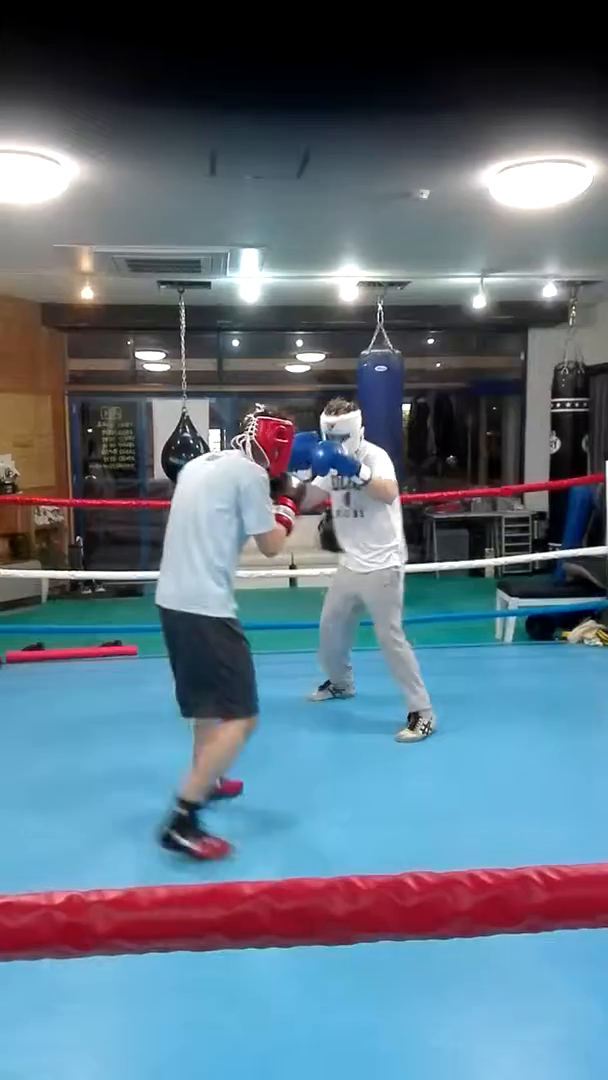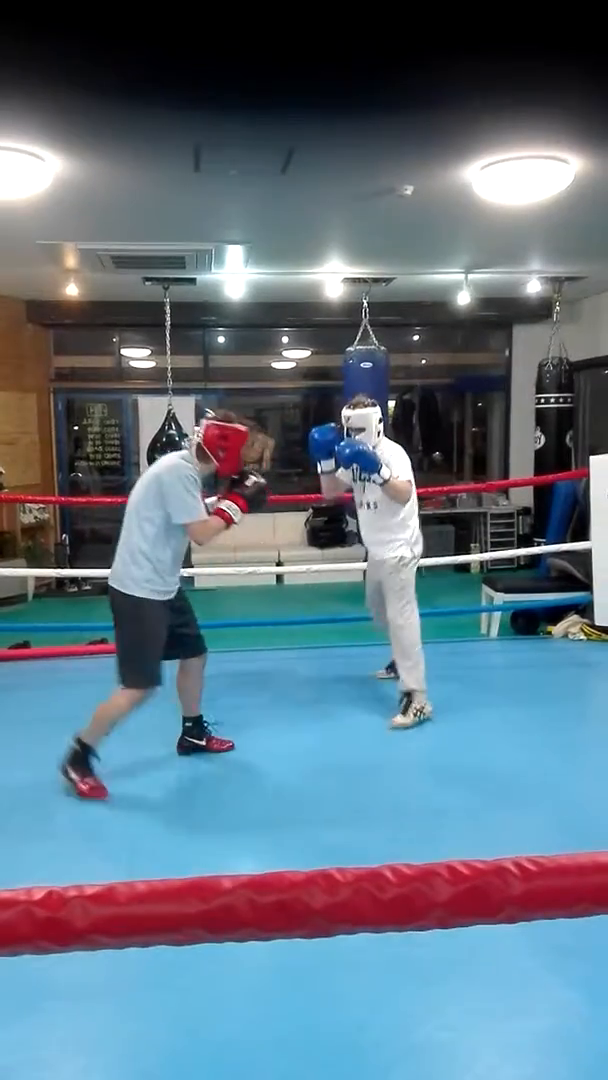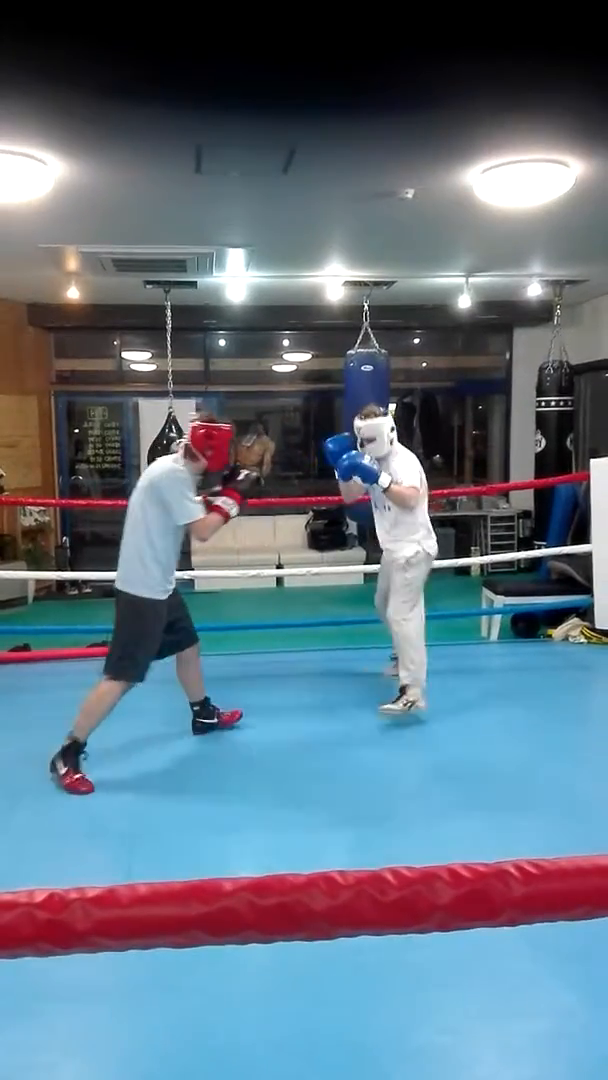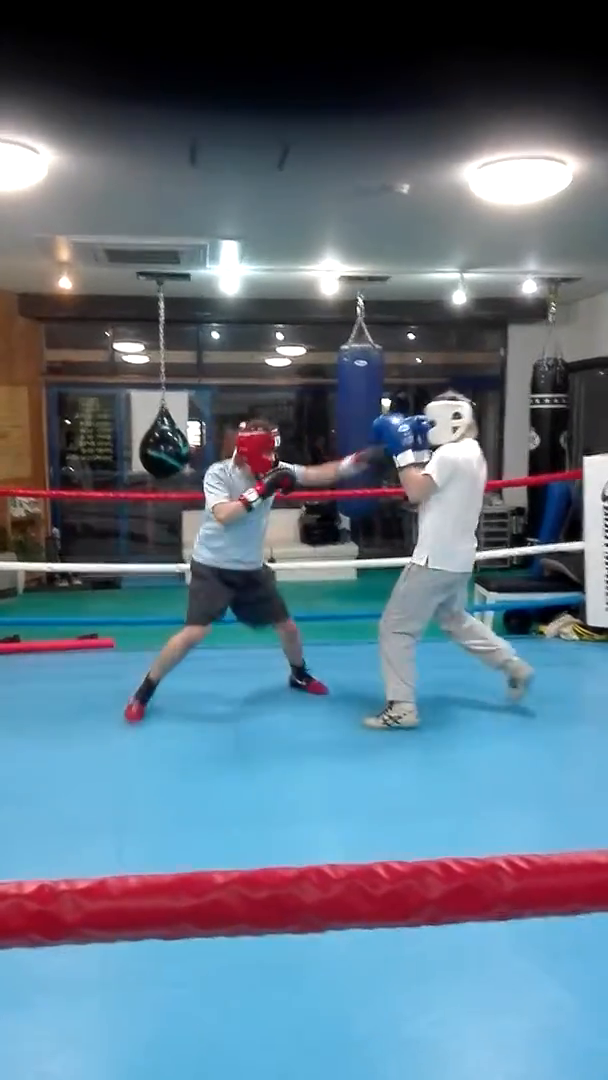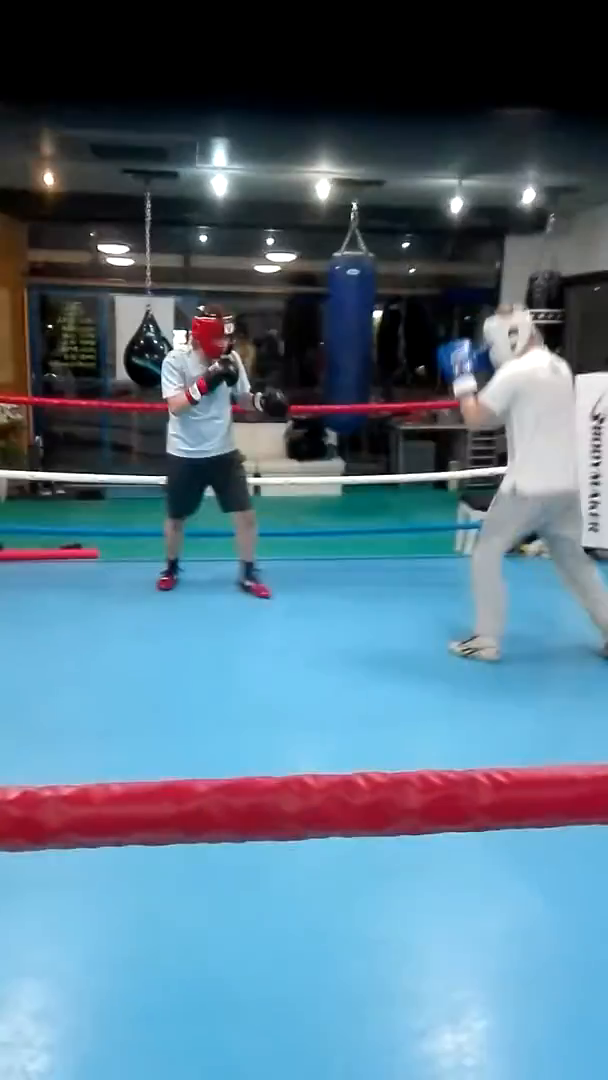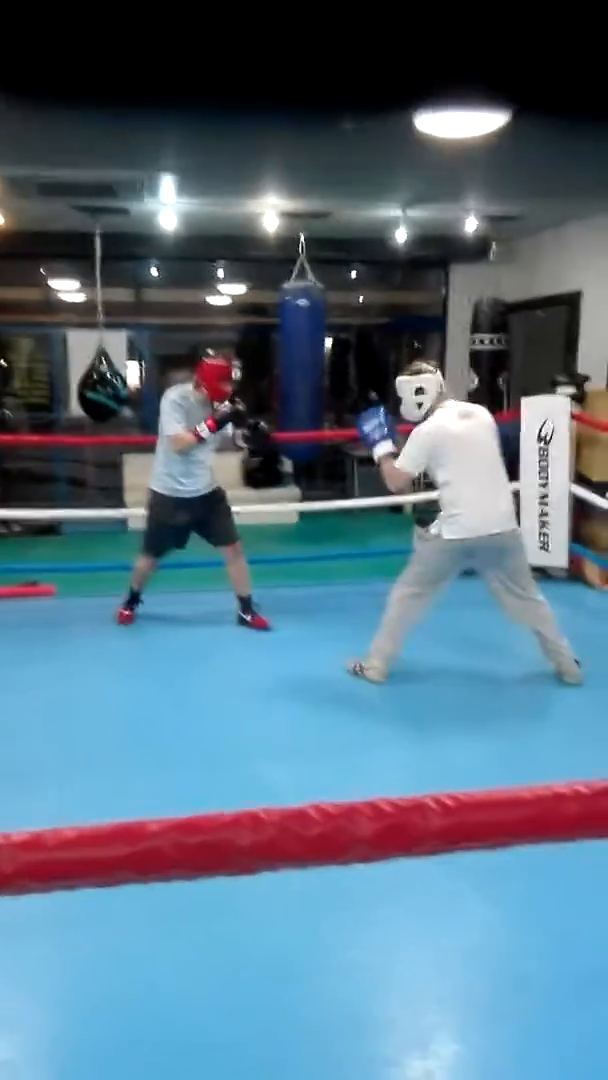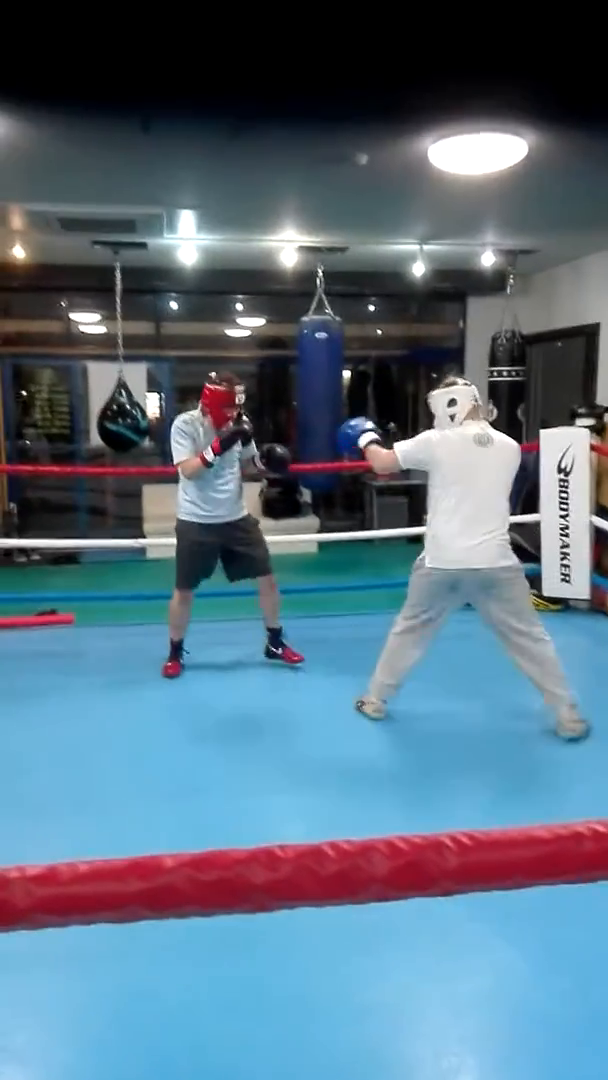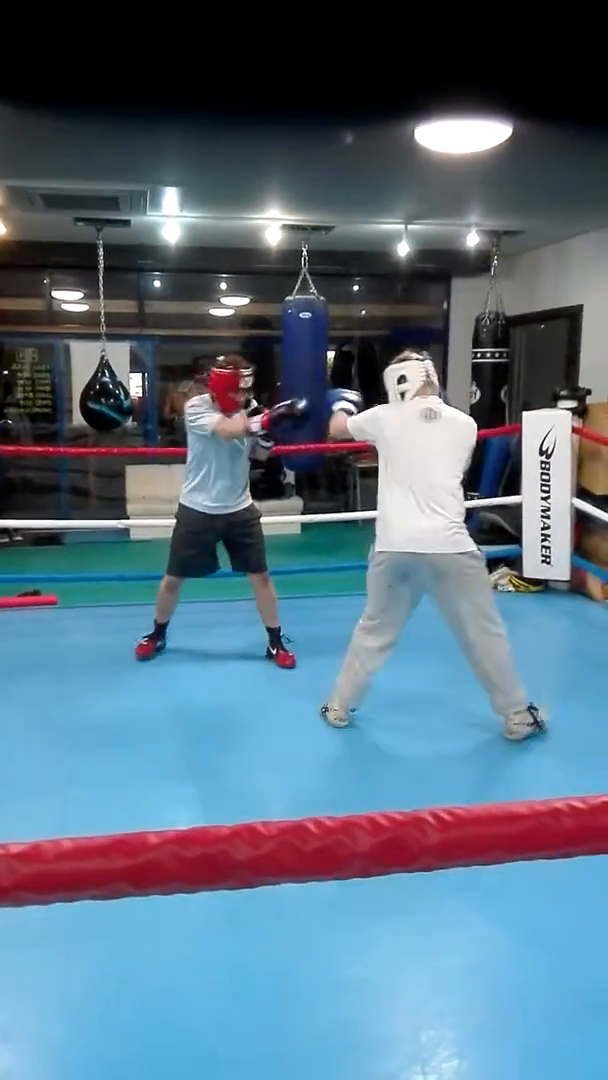
dt=0.5s
person 1, frame 1
left shoulder: (374, 456)
right shoulder: (328, 463)
left elbow: (389, 493)
right elbow: (305, 501)
left wrist: (355, 470)
right wrist: (299, 469)
left hip: (382, 564)
right hip: (351, 563)
left knee: (390, 636)
right knee: (330, 626)
left ankle: (422, 711)
right ankle: (339, 681)
person 1, frame 2
left shoulder: (393, 453)
right shoulder: (356, 458)
left elbow: (404, 494)
right elbow: (330, 492)
left wrist: (376, 469)
right wrist: (325, 459)
left hip: (400, 549)
right hip: (378, 550)
left knee: (400, 616)
right knee: (379, 610)
left ankle: (416, 696)
right ankle: (400, 662)
person 1, frame 3
left shoulder: (403, 461)
right shoulder: (373, 461)
left elbow: (411, 500)
right elbow: (350, 496)
left wrist: (379, 479)
right wrist: (343, 468)
left hip: (413, 549)
right hip: (393, 549)
left knee: (401, 612)
right knee: (385, 605)
left ankle: (412, 691)
right ankle: (407, 659)
person 1, frame 4
left shoulder: (452, 454)
right shoulder: (472, 454)
left elbow: (416, 492)
right elbow: (430, 485)
left wrist: (403, 450)
right wrist: (419, 449)
left hip: (435, 559)
right hip: (459, 560)
left knee: (394, 627)
right knee: (457, 620)
left ankle: (400, 707)
right ankle: (515, 669)
person 1, frame 5
left shoulder: (514, 372)
right shoulder: (560, 369)
left elbow: (476, 418)
left wrist: (462, 379)
left hip: (527, 486)
right hip: (565, 486)
left knee: (487, 554)
right knee: (573, 563)
left ankle: (485, 640)
person 1, frame 6
left shoulder: (427, 431)
right shoulder: (482, 415)
left elbow: (397, 483)
left wrist: (380, 443)
left hip: (457, 532)
right hip: (502, 527)
left knee: (410, 593)
right knee: (525, 595)
left ankle: (376, 663)
right ankle: (565, 663)
person 1, frame 7
left shoulder: (436, 441)
right shoulder: (509, 448)
left elbow: (382, 464)
left wrist: (365, 435)
left hip: (443, 563)
right hip: (496, 564)
left knee: (409, 631)
right knee: (528, 637)
left ankle: (374, 699)
right ankle: (566, 713)
person 1, frame 8
left shoulder: (385, 416)
right shoulder: (465, 425)
left elbow: (338, 430)
left wrist: (342, 403)
left hip: (395, 547)
right hip: (450, 548)
left knee: (375, 629)
right knee: (483, 631)
left ankle: (340, 705)
right ankle: (517, 714)
person 2, frame 1
left shoulder: (196, 465)
right shoulder: (250, 473)
right elbow: (271, 546)
right wrist: (286, 502)
left hip: (171, 600)
right hip: (206, 607)
left knee: (204, 694)
right knee: (239, 717)
left ankle: (205, 778)
right ankle: (183, 821)
person 2, frame 2
left shoulder: (185, 468)
right shoulder: (177, 470)
left elbow: (195, 519)
right elbow: (200, 533)
left wrist: (232, 500)
right wrist: (238, 501)
left hip: (165, 587)
right hip: (138, 590)
left knee: (195, 657)
right knee: (138, 688)
left ankle: (193, 733)
right ankle: (78, 757)
person 2, frame 3
left shoulder: (175, 469)
right shoulder: (172, 474)
left elbow: (187, 516)
right elbow: (201, 531)
left wrist: (219, 496)
right wrist: (232, 497)
left hip: (160, 586)
right hip: (142, 590)
left knee: (189, 649)
right knee: (121, 678)
left ankle: (204, 715)
right ankle: (68, 756)
person 2, frame 4
left shoulder: (275, 471)
right shoulder: (219, 474)
left elbow: (316, 475)
right elbow: (223, 516)
left wrist: (353, 463)
right wrist: (259, 489)
left hip: (252, 567)
right hip: (213, 566)
left knee: (286, 626)
right knee: (195, 632)
left ankle: (300, 674)
right ankle: (145, 690)
person 2, frame 5
left shoulder: (231, 359)
right shoulder: (175, 360)
left elbow: (243, 399)
right elbow: (175, 406)
left wrist: (262, 401)
right wrist: (206, 382)
left hip: (223, 452)
right hip: (184, 455)
left knee: (245, 514)
right knee: (176, 518)
left ankle: (248, 574)
right ankle: (171, 568)
person 2, frame 6
left shoulder: (220, 402)
right shoulder: (176, 398)
right elbow: (179, 445)
right wrist: (214, 423)
left hip: (205, 490)
right hip: (169, 492)
left knee: (233, 547)
right knee: (151, 556)
left ankle: (246, 610)
right ankle: (132, 599)
person 2, frame 7
left shoulder: (241, 423)
right shoulder: (185, 424)
right elbow: (188, 470)
left wrist: (266, 458)
right wrist: (219, 444)
left hip: (235, 517)
right hip: (195, 521)
left knee: (267, 579)
right knee: (184, 589)
left ankle: (275, 642)
right ankle: (175, 652)
person 2, frame 8
left shoulder: (249, 407)
right shoulder: (197, 406)
left elbow: (258, 454)
right elbow: (228, 429)
left wrist: (267, 435)
right wrist: (273, 416)
left hip: (239, 508)
right hip: (198, 509)
left knee: (261, 575)
right knee: (174, 577)
left ankle: (276, 642)
right ankle: (157, 634)
